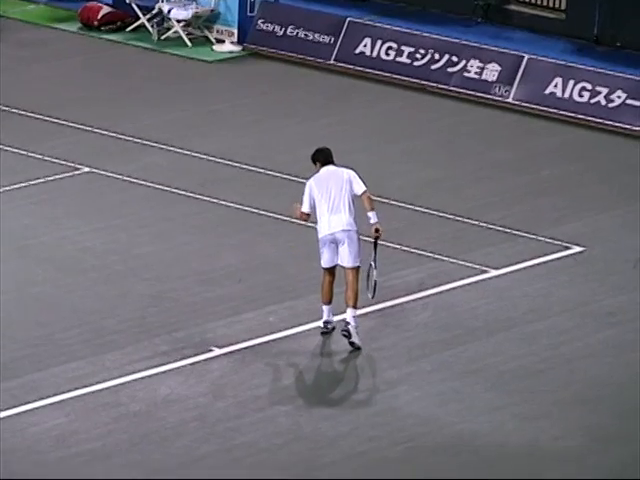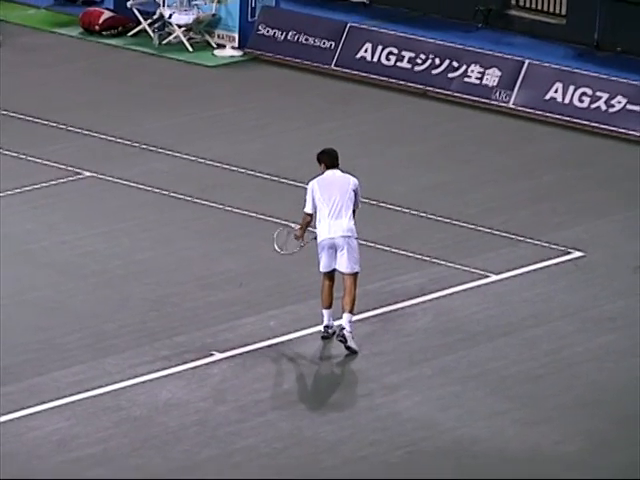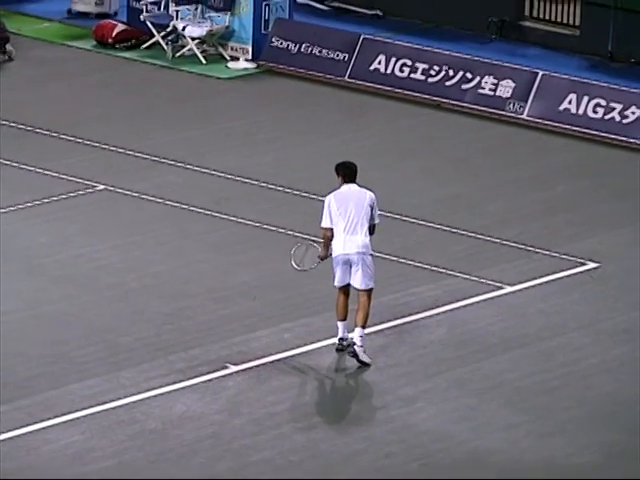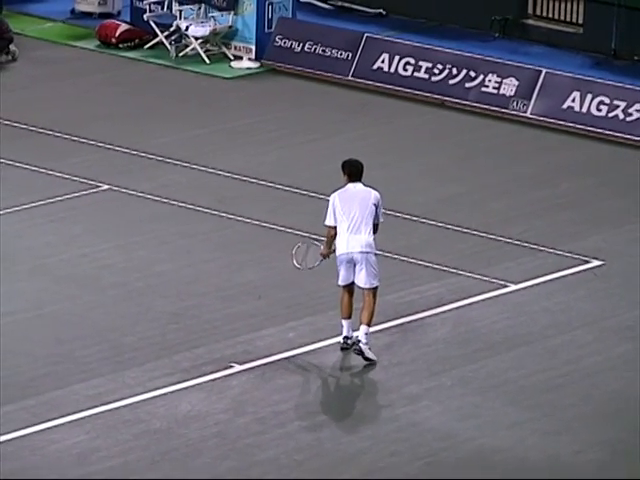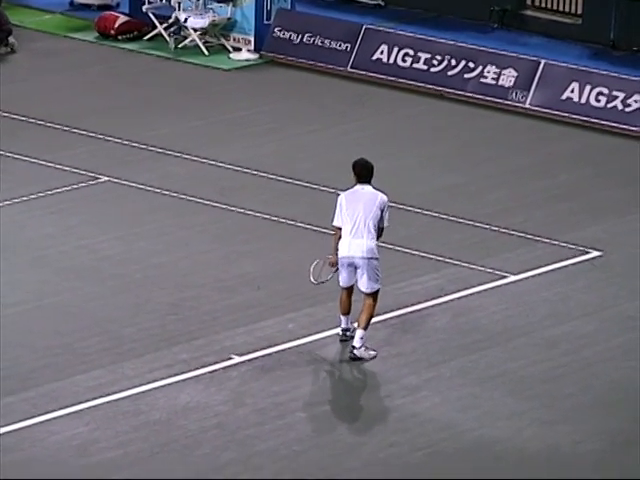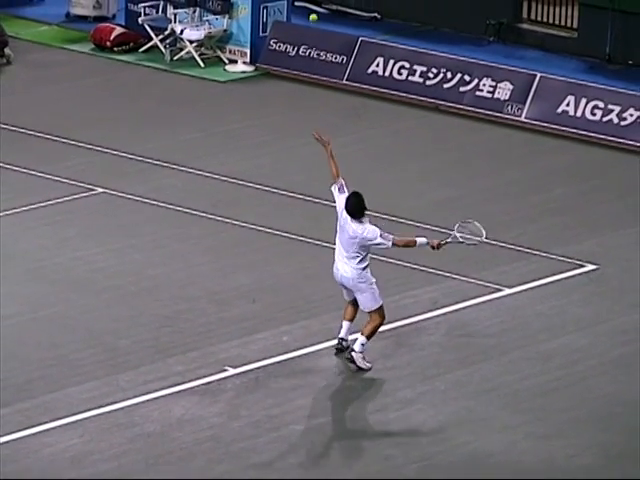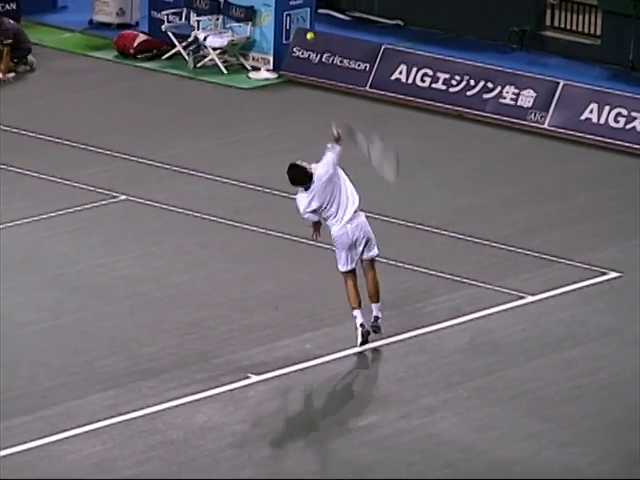
dt=0.7s
person 1, frame 1
left shoulder: (312, 182)
right shoulder: (347, 173)
left elbow: (305, 216)
right elbow: (366, 196)
left wrist: (298, 211)
right wrist: (374, 221)
left hip: (325, 231)
right hip: (346, 228)
left knee: (328, 274)
right knee: (351, 276)
left ankle: (327, 321)
right ankle: (350, 323)
person 1, frame 2
left shoulder: (314, 184)
right shoulder: (352, 181)
left elbow: (308, 216)
left wrist: (301, 232)
left hip: (325, 236)
right hip: (346, 234)
left knee: (327, 278)
right knee: (350, 281)
left ankle: (327, 325)
right ankle: (345, 328)
person 1, frame 3
left shoulder: (331, 198)
right shoulder: (369, 196)
left elbow: (328, 233)
right elbow: (372, 229)
left wrist: (325, 250)
left hip: (340, 251)
right hip: (361, 250)
left knee: (342, 292)
right knee: (364, 296)
left ankle: (342, 338)
right ankle: (357, 342)
person 1, frame 4
left shoulder: (336, 196)
right shoulder: (374, 195)
left elbow: (332, 231)
left wrist: (327, 248)
left hip: (343, 250)
right hip: (365, 249)
left knee: (346, 291)
right knee: (369, 295)
left ankle: (347, 337)
right ankle: (362, 340)
person 1, frame 5
left shoulder: (344, 197)
right shoulder: (381, 199)
left elbow: (338, 231)
right elbow: (379, 232)
left wrist: (334, 255)
left hip: (345, 251)
right hip: (367, 252)
left knee: (346, 290)
right knee: (370, 298)
left ankle: (345, 329)
right ankle: (358, 345)
person 1, frame 6
left shoulder: (343, 208)
right shoulder: (366, 232)
left elbow: (336, 177)
right elbow: (398, 241)
left wrist: (328, 150)
right wrist: (427, 242)
left hip: (339, 271)
right hip: (356, 276)
left knee: (353, 302)
right knee: (377, 317)
left ankle: (342, 338)
right ankle: (357, 349)
person 1, frame 7
left shoulder: (303, 201)
right shoulder: (323, 172)
left elbow: (315, 222)
right elbow: (332, 151)
left wrist: (316, 228)
left hip: (341, 234)
right hip: (359, 224)
left knee: (349, 279)
right knee: (369, 270)
left ankle: (360, 323)
right ankle: (376, 318)
